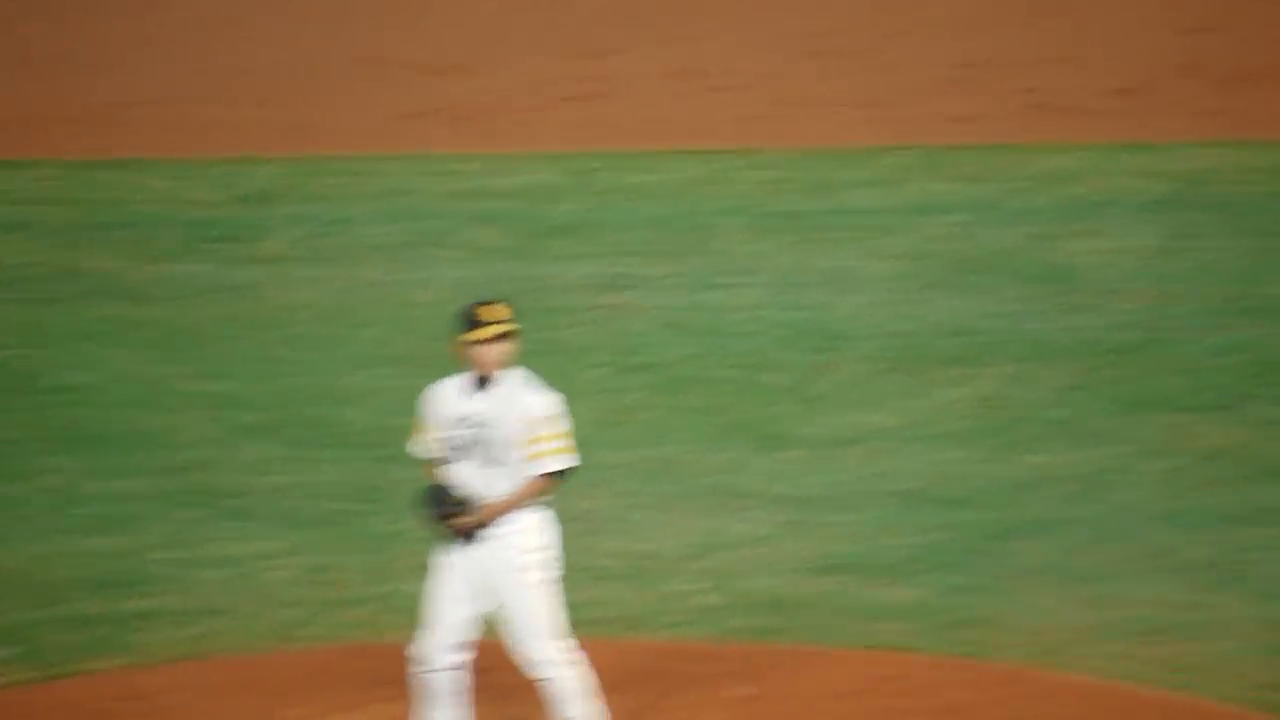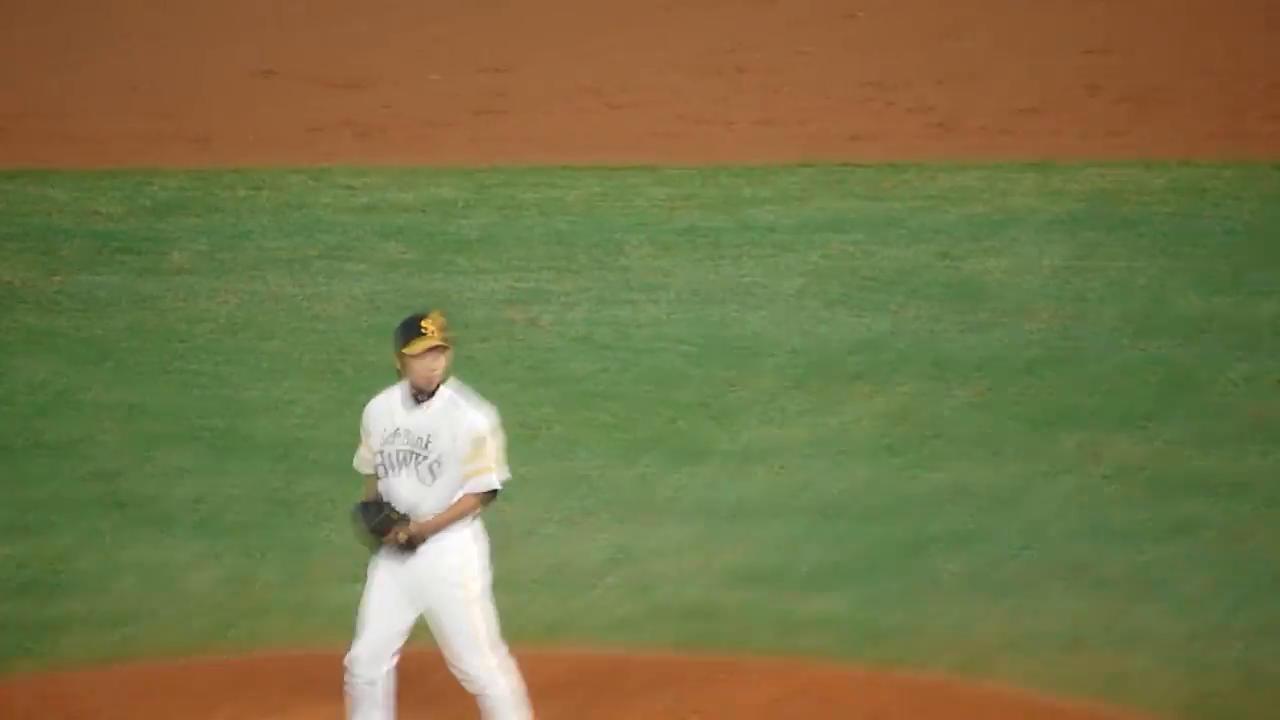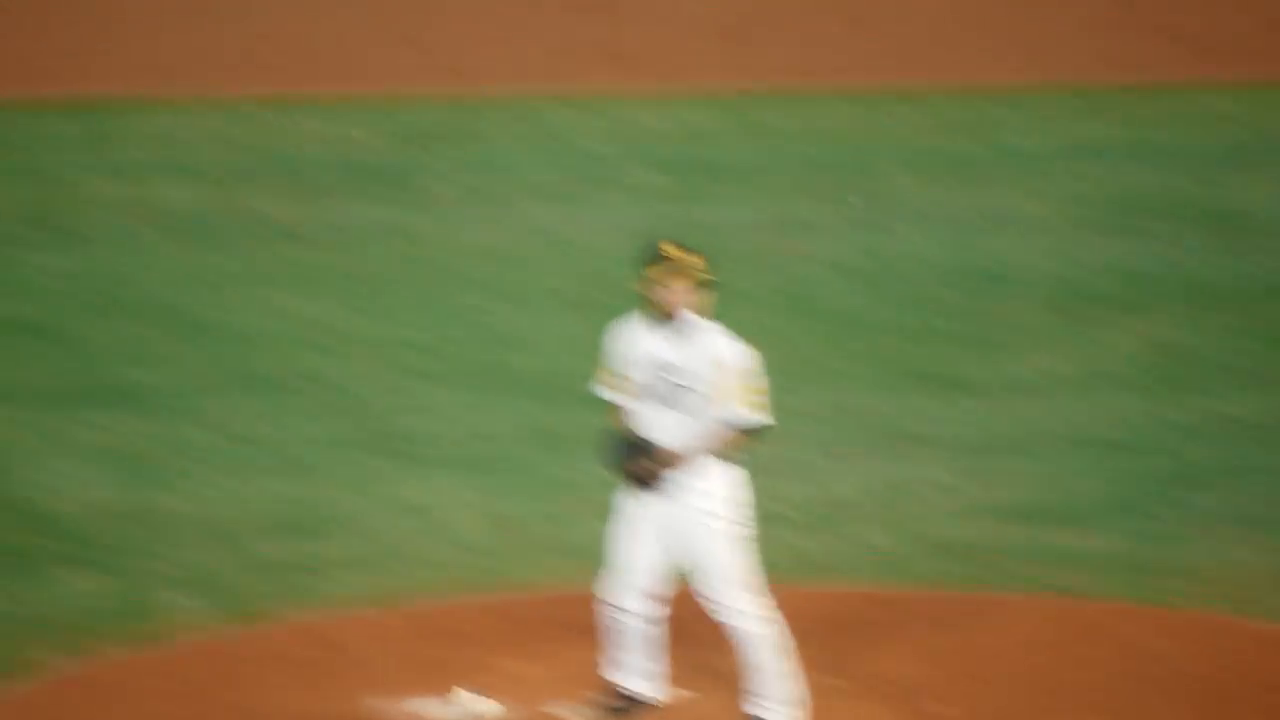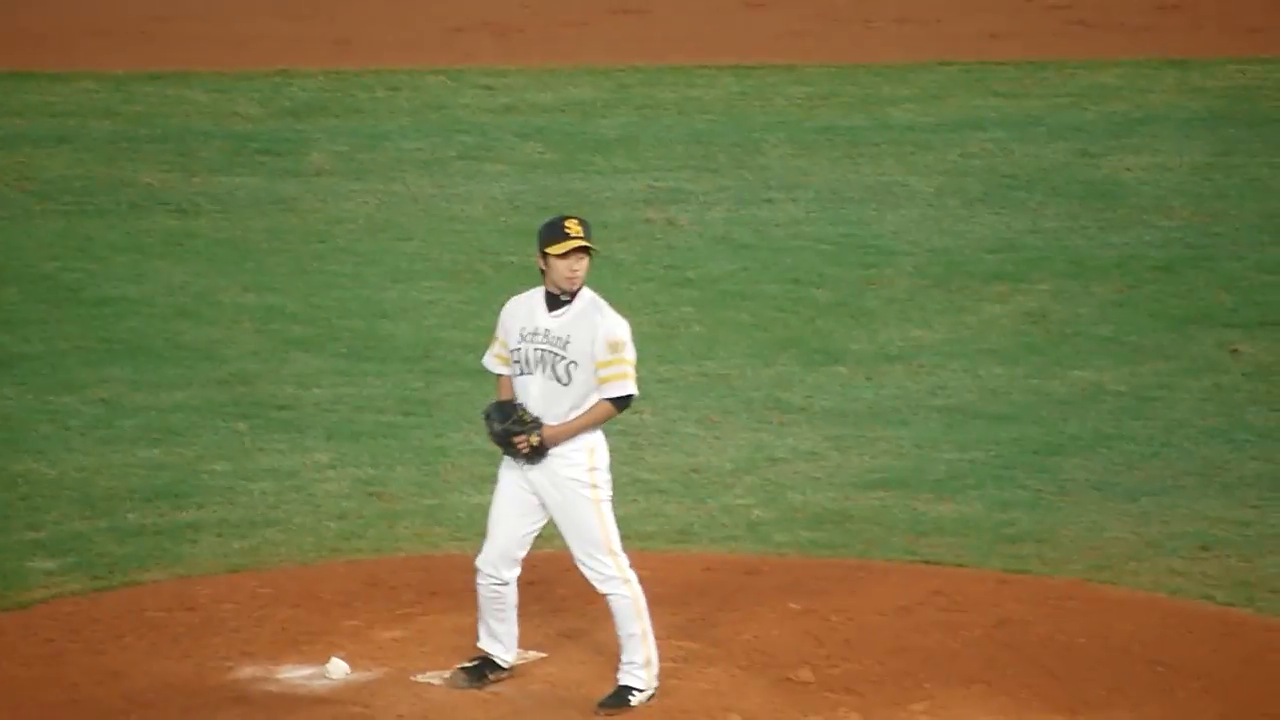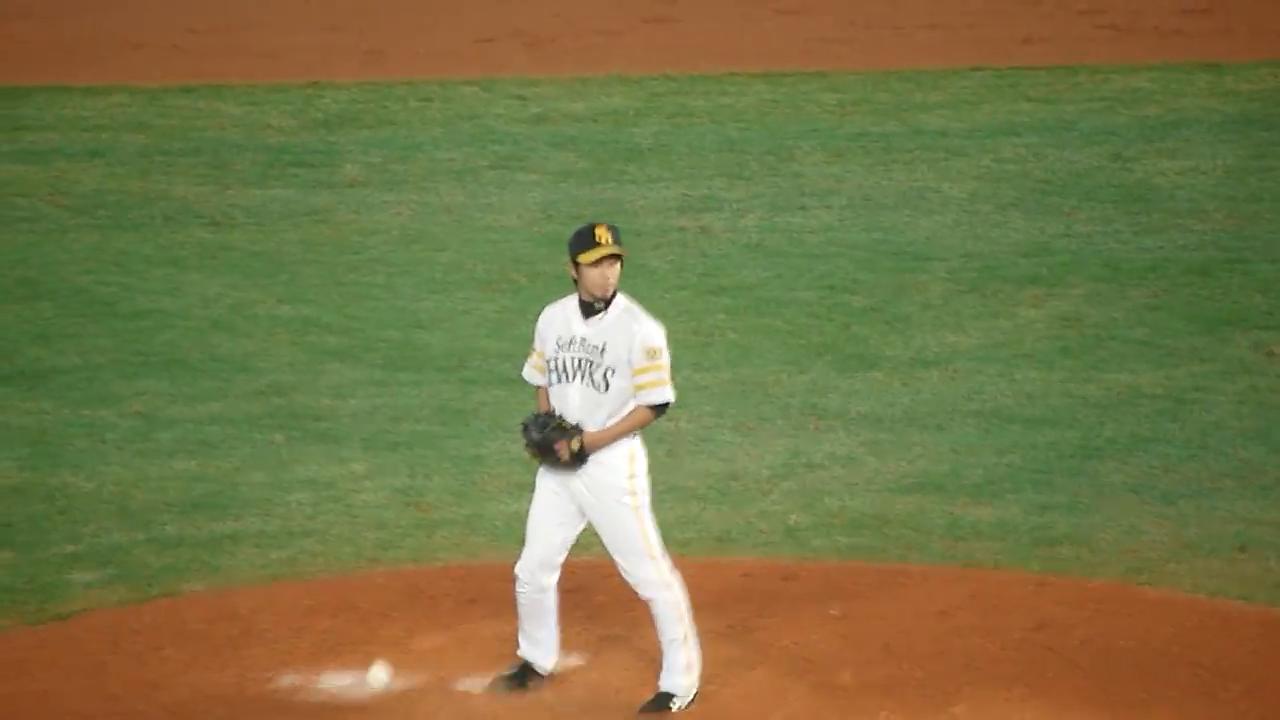
dt=0.5s
person 1, frame 1
left shoulder: (532, 400)
right shoulder: (438, 397)
left elbow: (553, 472)
left wrist: (489, 512)
left hip: (515, 537)
right hip: (461, 540)
left knee: (545, 652)
right knee: (436, 649)
person 1, frame 2
left shoulder: (469, 416)
right shoulder: (378, 408)
left elbow: (484, 492)
left wrist: (425, 528)
left hip: (450, 548)
right hip: (394, 551)
left knee: (480, 663)
right knee: (366, 659)
person 1, frame 3
left shoulder: (723, 349)
right shoulder: (626, 336)
left elbow: (743, 427)
left wrist: (678, 459)
right wrist: (631, 450)
left hip: (706, 485)
right hip: (647, 485)
left knee: (737, 602)
right knee: (626, 591)
person 1, frame 4
left shoulder: (605, 323)
right shoulder: (516, 309)
left elbow: (618, 398)
left wrist: (553, 434)
left hip: (575, 457)
right hip: (522, 457)
left knee: (607, 569)
right knee: (495, 561)
left ankle: (639, 674)
right ankle: (497, 655)
person 1, frame 5
left shoulder: (641, 330)
right shoulder: (551, 319)
left elbow: (654, 404)
left wrist: (593, 440)
left hip: (614, 464)
right hip: (557, 465)
left knee: (651, 573)
right knee: (533, 568)
left ankle: (681, 678)
right ankle: (537, 659)
